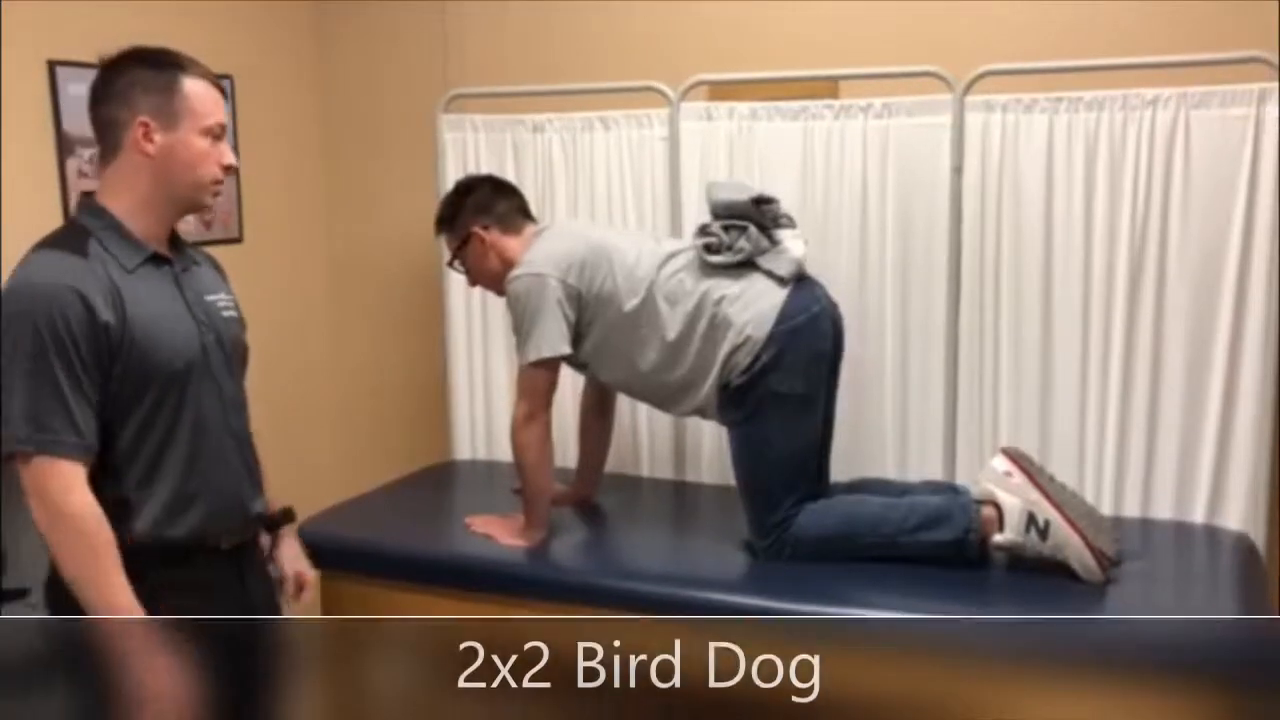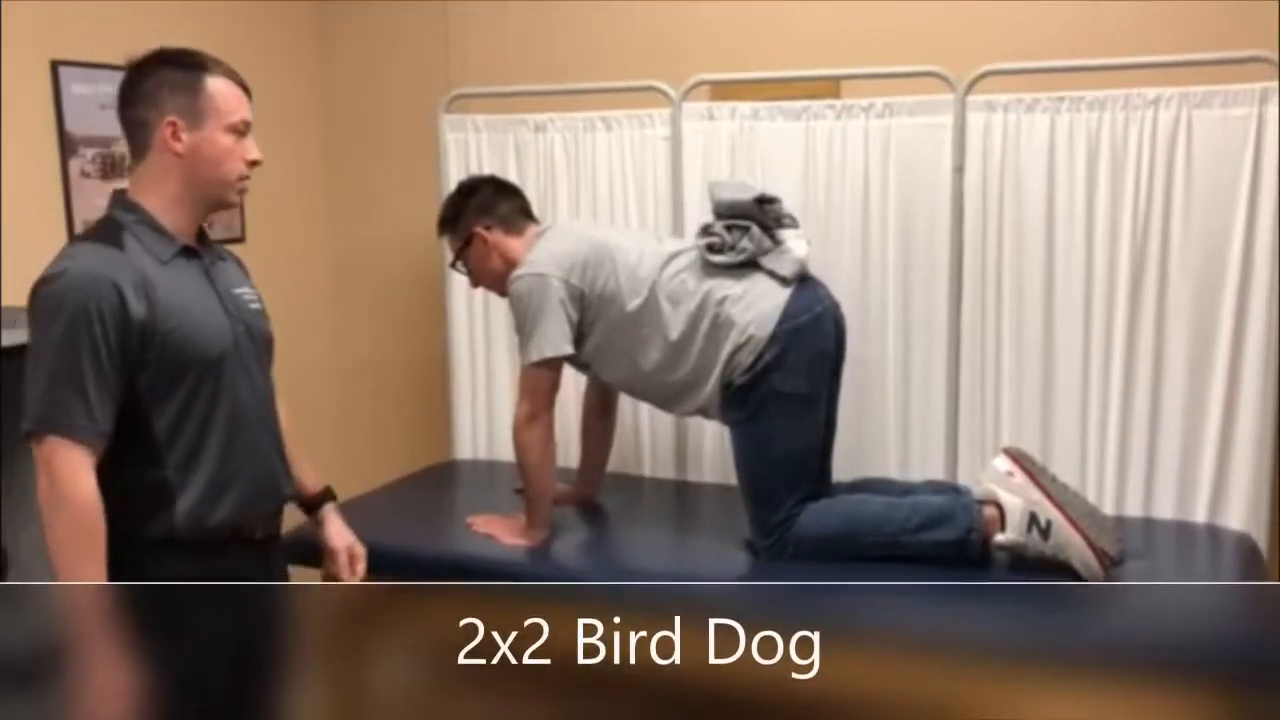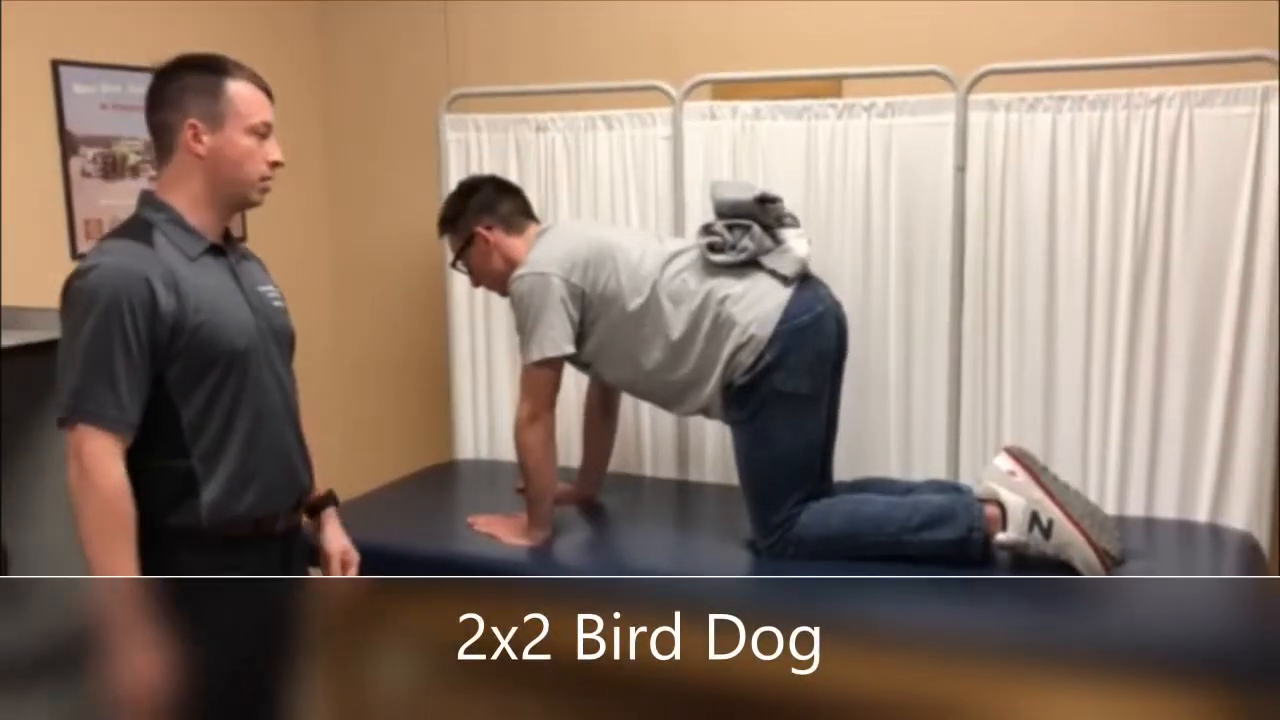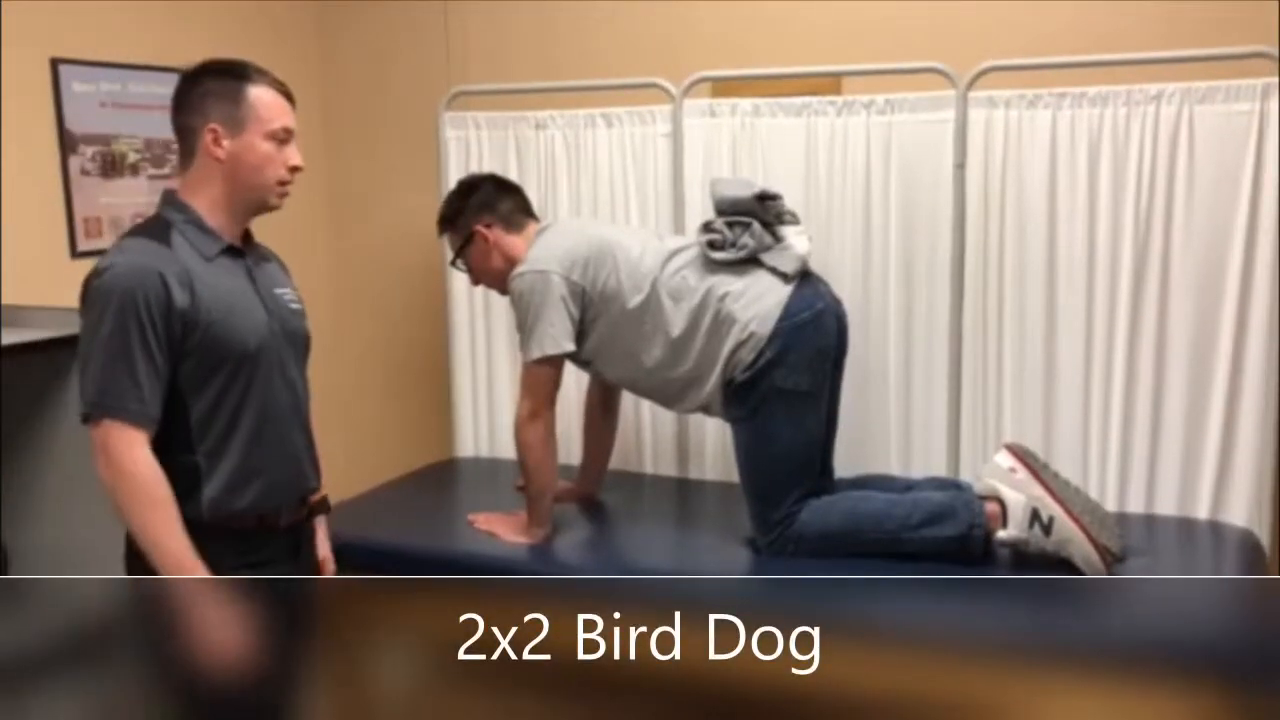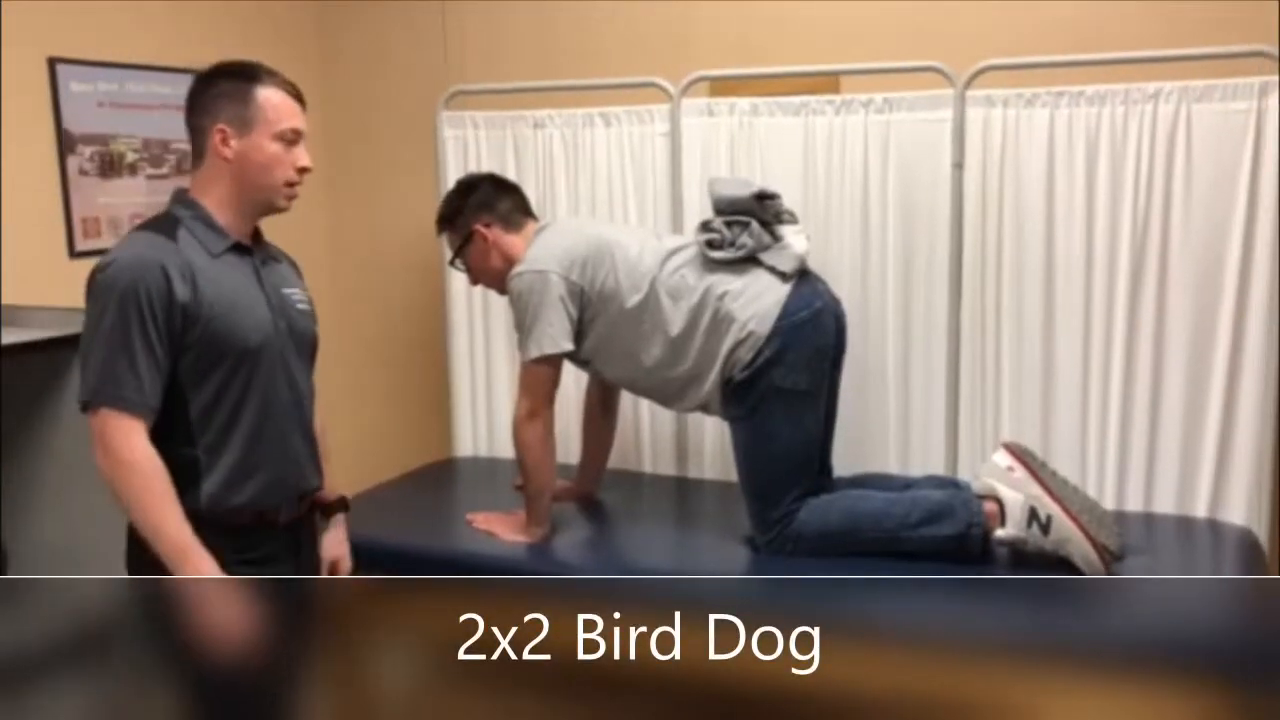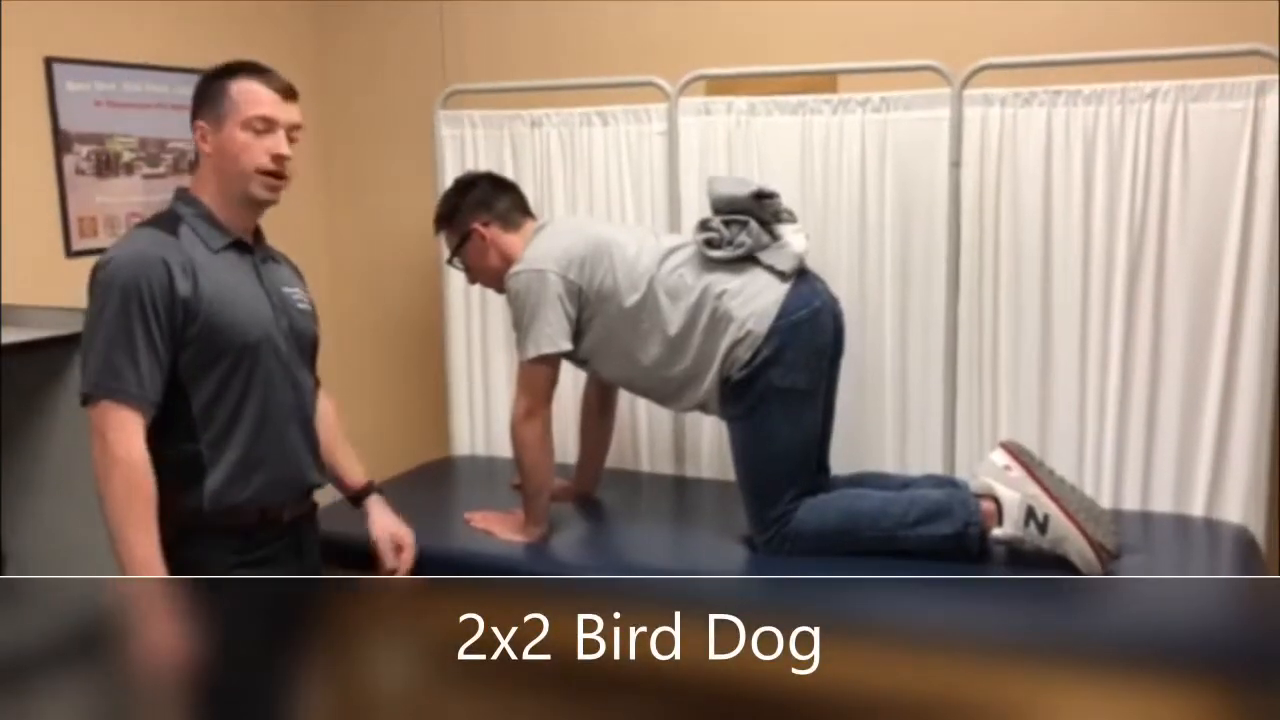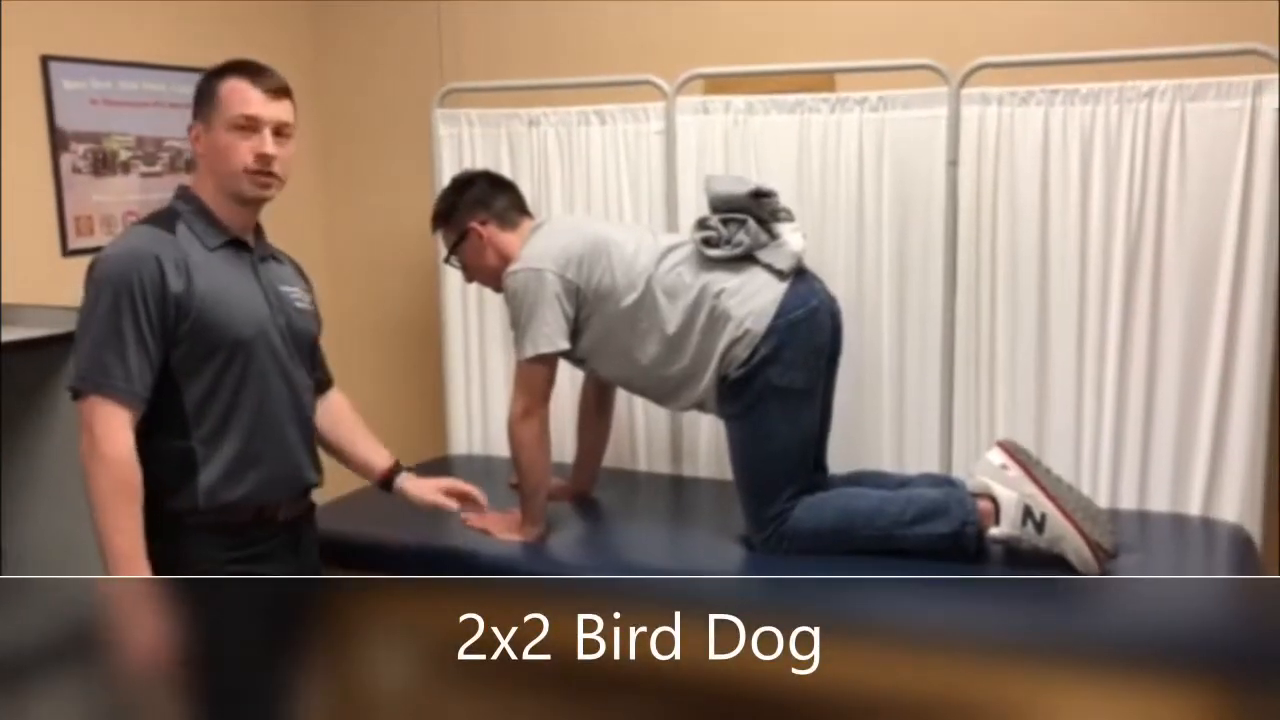
dt=0.2s
person 1, frame 1
left shoulder: (535, 276)
right shoulder: (569, 254)
left elbow: (530, 416)
right elbow: (600, 387)
left wrist: (532, 524)
right wrist: (581, 487)
left hip: (767, 343)
right hip: (796, 314)
left knee: (781, 534)
right knee: (797, 504)
left ankle: (992, 520)
right ankle: (988, 496)
person 1, frame 2
left shoulder: (537, 276)
right shoulder: (572, 253)
left elbow: (533, 416)
right elbow: (603, 386)
left wrist: (533, 524)
right wrist: (582, 488)
left hip: (770, 343)
right hip: (798, 314)
left knee: (783, 535)
right knee: (800, 505)
left ankle: (995, 520)
right ankle: (989, 496)
person 1, frame 3
left shoulder: (539, 276)
right shoulder: (573, 253)
left elbow: (534, 416)
right elbow: (604, 387)
left wrist: (536, 524)
right wrist: (584, 487)
left hip: (771, 343)
right hip: (799, 315)
left knee: (785, 533)
right knee: (803, 504)
left ankle: (996, 519)
right ankle: (988, 496)
person 1, frame 4
left shoulder: (539, 274)
right shoulder: (573, 251)
left elbow: (535, 414)
right elbow: (605, 387)
left wrist: (535, 522)
right wrist: (584, 485)
left hip: (771, 340)
right hip: (800, 312)
left knee: (785, 530)
right knee: (802, 500)
left ankle: (996, 517)
right ankle: (988, 493)
person 1, frame 5
left shoulder: (538, 273)
right shoulder: (574, 250)
left elbow: (533, 413)
right elbow: (604, 385)
left wrist: (533, 521)
right wrist: (583, 484)
left hip: (770, 338)
right hip: (799, 310)
left knee: (784, 529)
right knee: (800, 498)
left ankle: (996, 515)
right ankle: (990, 490)
person 1, frame 6
left shoulder: (536, 273)
right shoulder: (570, 249)
left elbow: (531, 412)
right elbow: (602, 384)
left wrist: (532, 520)
right wrist: (580, 484)
left hip: (769, 337)
right hip: (797, 309)
left knee: (782, 528)
right knee: (798, 496)
left ankle: (993, 513)
right ankle: (987, 489)
person 1, frame 7
left shoulder: (534, 272)
right shoulder: (568, 248)
left elbow: (528, 412)
right elbow: (599, 383)
left wrist: (528, 521)
right wrist: (578, 483)
left hip: (766, 338)
right hip: (794, 309)
left knee: (779, 527)
right knee: (796, 495)
left ankle: (990, 514)
right ankle: (982, 488)
person 2, frame 1
left shoulder: (203, 272)
right shoulder: (57, 287)
right elbow: (57, 489)
left wrist: (277, 527)
left hip: (241, 574)
right hip: (142, 592)
person 2, frame 2
left shoulder: (225, 268)
right shoulder: (93, 280)
right elbow: (66, 471)
left wrist: (321, 507)
right wrist: (96, 640)
left hip: (256, 563)
right hip: (173, 582)
person 2, frame 3
left shoulder: (246, 268)
right shoulder: (125, 276)
right elbow: (96, 460)
left wrist: (322, 512)
right wrist: (127, 625)
left hip: (276, 554)
right hip: (199, 571)
person 2, frame 4
left shoulder: (268, 271)
right shoulder: (140, 274)
right elbow: (121, 451)
left wrist: (314, 519)
left hip: (284, 552)
right hip: (212, 562)
person 2, frame 5
left shoulder: (281, 270)
right shoulder: (145, 268)
right elbow: (120, 441)
left wrist: (330, 514)
right wrist: (200, 576)
left hip: (289, 548)
right hip: (213, 560)
person 2, frame 6
left shoulder: (283, 273)
right shoulder: (148, 264)
right elbow: (118, 438)
left wrist: (368, 498)
left hip: (294, 544)
right hip: (210, 558)
person 2, frame 7
left shoulder: (285, 272)
right shoulder: (142, 261)
right elbow: (108, 432)
left wrist: (398, 477)
right wrist: (134, 592)
left hip: (292, 541)
right hip: (205, 558)
